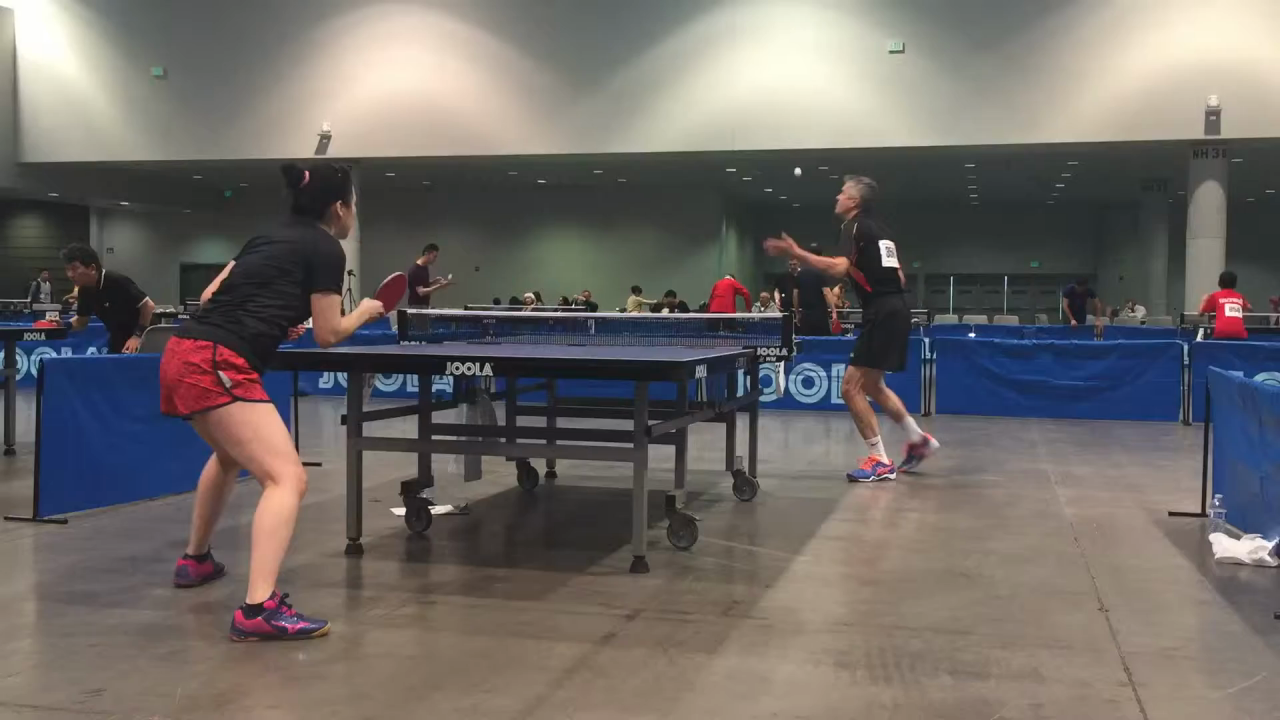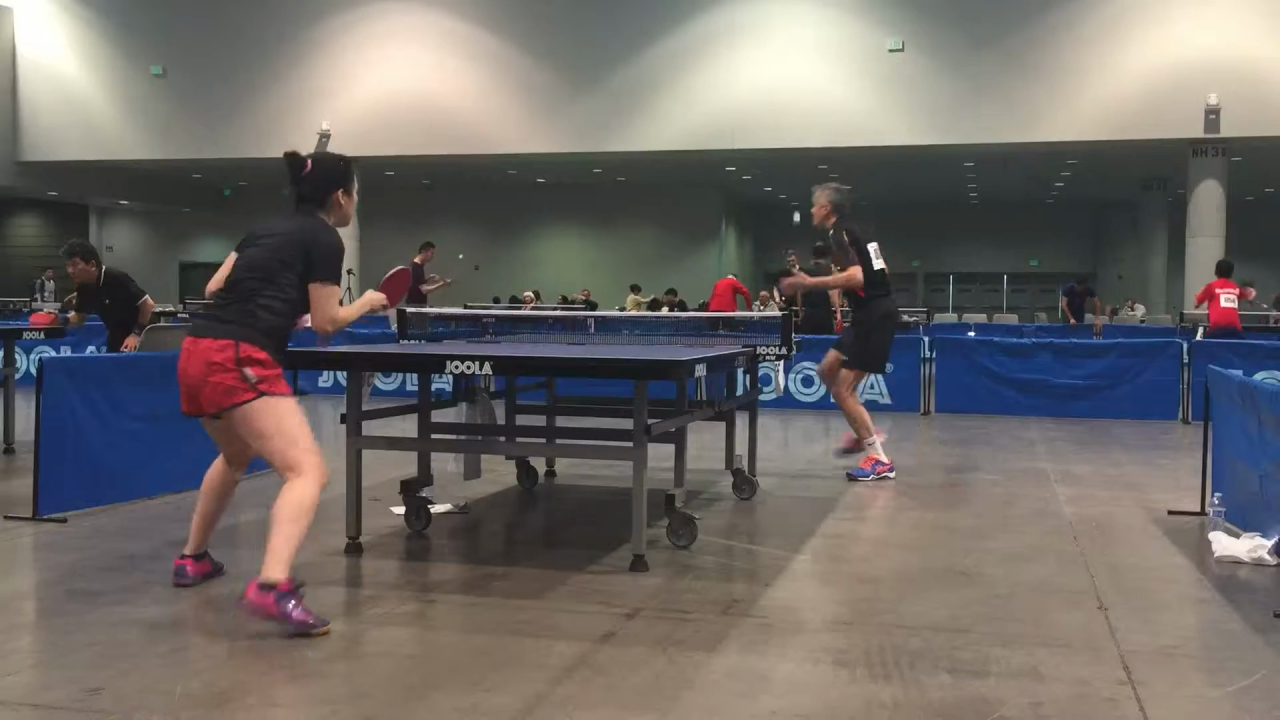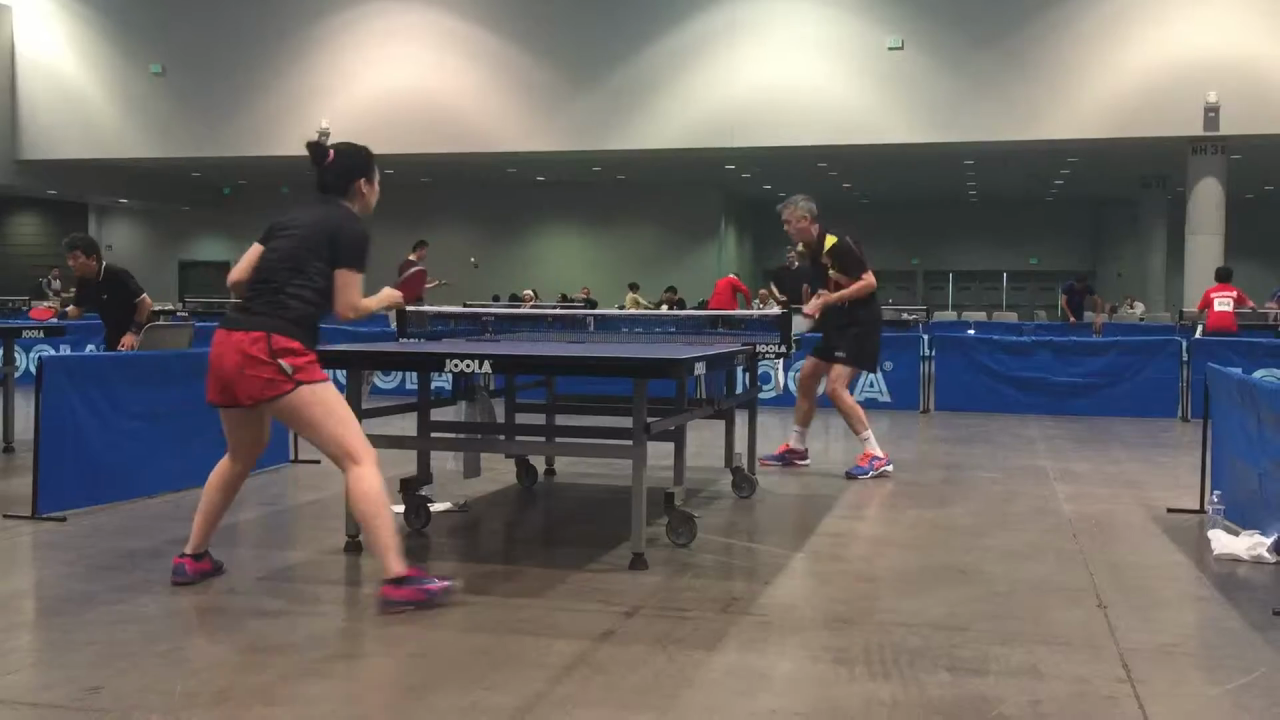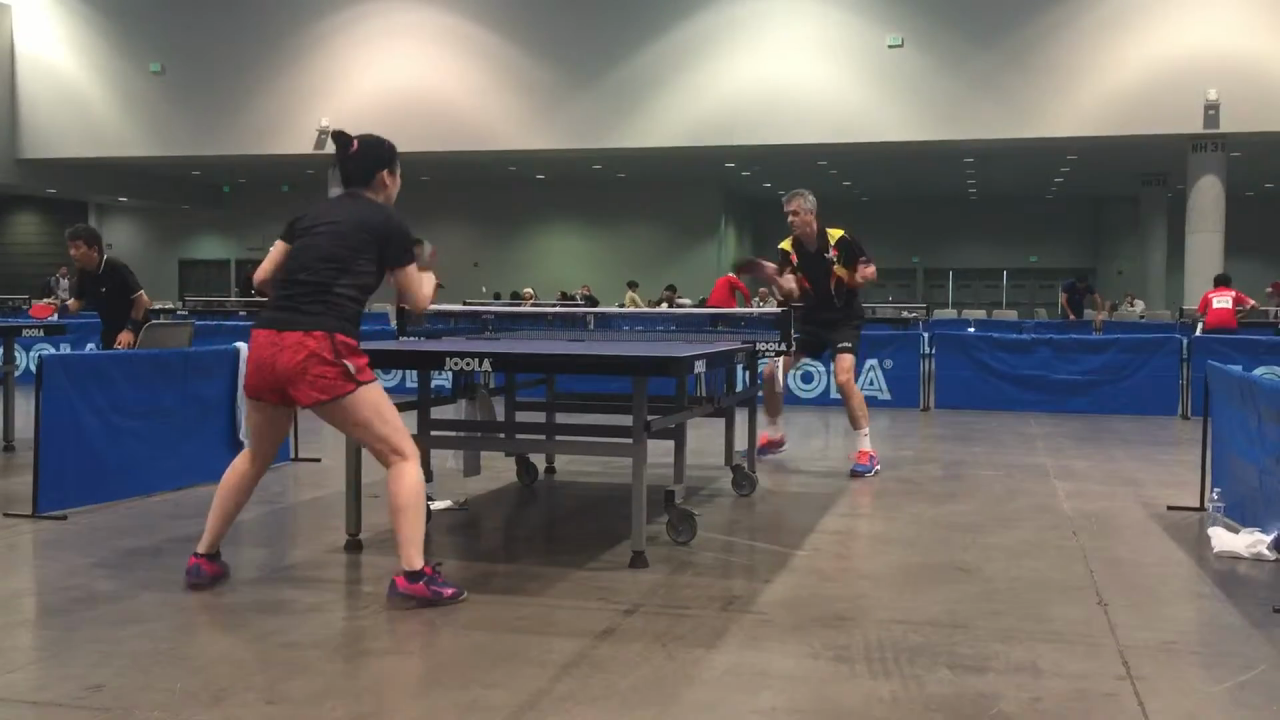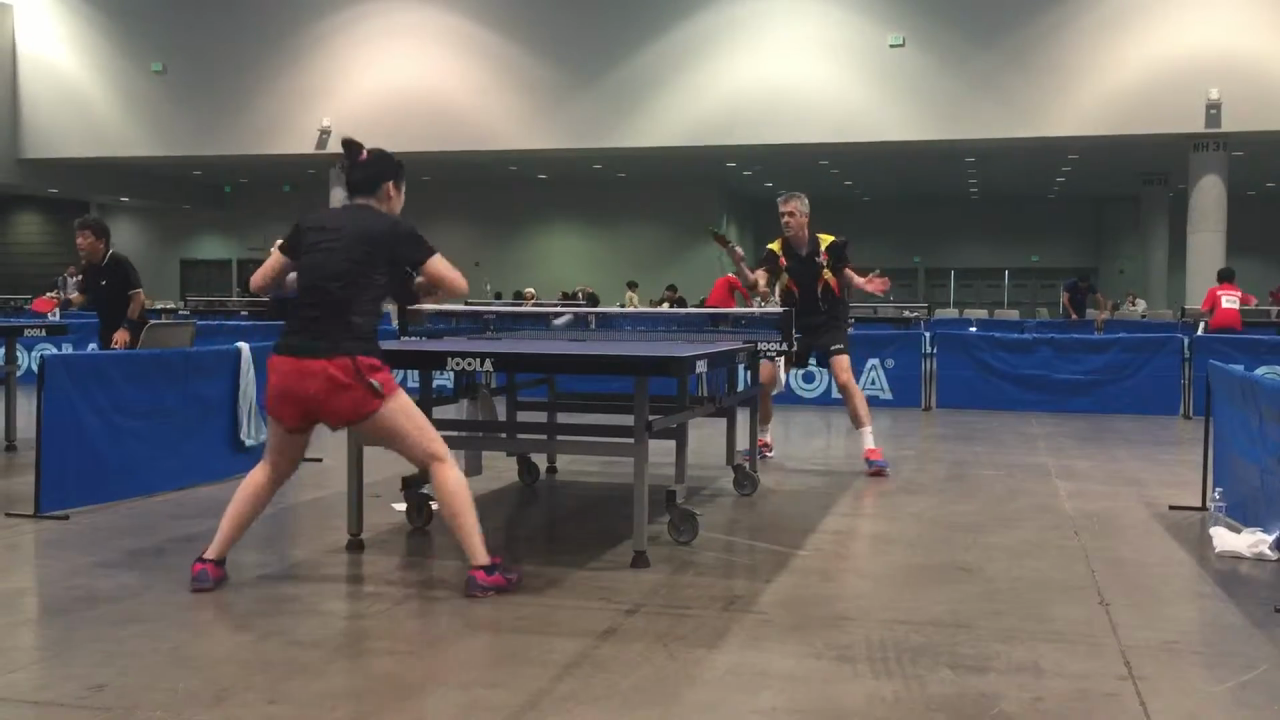
dt=0.2s
person 1, frame 1
left shoulder: (267, 238)
right shoulder: (325, 249)
right elbow: (327, 335)
right wrist: (365, 311)
left hip: (185, 353)
right hip: (216, 364)
left knee: (230, 454)
right knee: (287, 479)
left ankle: (194, 559)
right ankle: (258, 608)
person 1, frame 2
left shoulder: (266, 229)
right shoulder: (324, 239)
left elbow: (214, 288)
right elbow: (325, 324)
right wrist: (367, 304)
left hip: (199, 352)
right hip: (237, 360)
left knee: (236, 455)
right knee: (309, 473)
left ankle: (192, 558)
right ankle: (271, 590)
person 1, frame 3
left shoulder: (287, 220)
right shoulder: (349, 228)
left elbow: (237, 280)
right elbow: (347, 309)
right wrist: (388, 295)
left hip: (229, 346)
right hip: (271, 352)
left knee: (241, 456)
right knee: (358, 458)
left ankle: (191, 558)
right ankle: (399, 579)
person 1, frame 4
left shoulder: (310, 214)
right shoulder: (387, 223)
left elbow: (263, 278)
right elbow: (420, 302)
right wrist: (426, 279)
left hip: (266, 344)
right hip: (324, 351)
left knee: (256, 456)
right knee: (401, 454)
left ankle: (203, 558)
right ankle: (411, 576)
person 1, frame 5
left shoulder: (311, 224)
right shoulder: (393, 231)
left elbow: (259, 284)
right elbow: (458, 287)
right wrist: (425, 283)
left hip: (287, 368)
right hip: (348, 372)
left knee: (274, 467)
right knee: (437, 459)
left ankle: (210, 563)
right ankle: (482, 568)
person 2, frame 1
left shoulder: (855, 227)
right shoulder: (877, 228)
left elbow: (840, 268)
right elbow: (897, 276)
left wrist: (796, 253)
left hip: (883, 315)
right hip: (894, 312)
left knee: (851, 388)
right knee: (872, 384)
left ankle: (881, 461)
right ankle: (918, 438)
person 2, frame 2
left shoulder: (838, 233)
right shoulder: (850, 232)
left elbow: (855, 278)
right elbow: (862, 272)
left wrist: (808, 283)
left hip: (875, 319)
right hip: (868, 317)
left knee: (842, 391)
right knee: (829, 368)
left ankle: (880, 460)
right ankle: (864, 434)
person 2, frame 3
left shoulder: (838, 245)
right shoulder: (804, 252)
left elbow: (869, 283)
left wrist: (830, 299)
right wrist: (814, 305)
left hip: (862, 323)
right hip: (836, 323)
left knee: (836, 388)
right knee: (806, 380)
left ankle: (875, 455)
right ankle: (796, 448)
person 2, frame 4
left shoulder: (842, 240)
right shoulder: (787, 249)
left elbow: (865, 272)
right elbow: (790, 293)
left wrist: (865, 274)
right wrist: (775, 280)
left hip: (845, 318)
right hip: (809, 319)
left knee: (844, 380)
right knee: (770, 373)
left ankle: (865, 452)
right ankle: (774, 436)
person 2, frame 5
left shoulder: (829, 245)
right shoulder: (775, 252)
left elbow: (844, 271)
right elbow: (756, 285)
left wrist: (863, 283)
right wrist: (740, 267)
left hip: (830, 323)
right hip: (793, 325)
left knee: (844, 380)
right knee: (762, 382)
left ankle: (871, 448)
right ankle: (763, 441)
